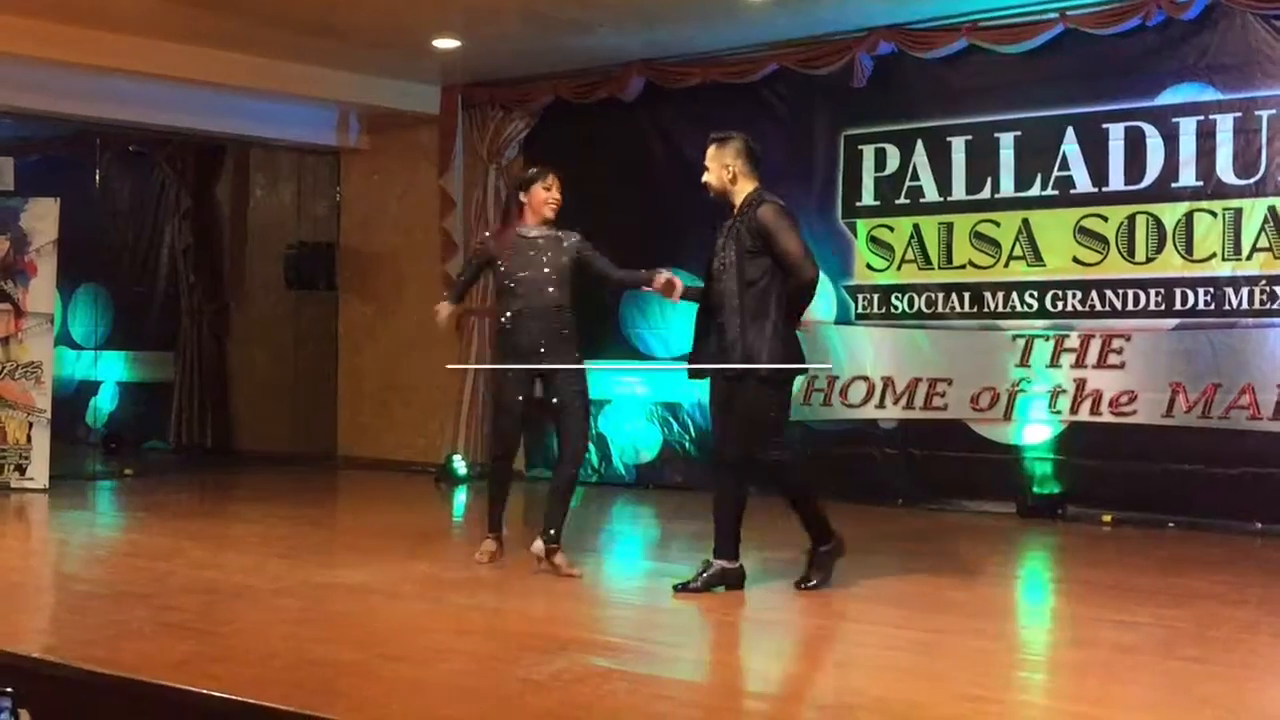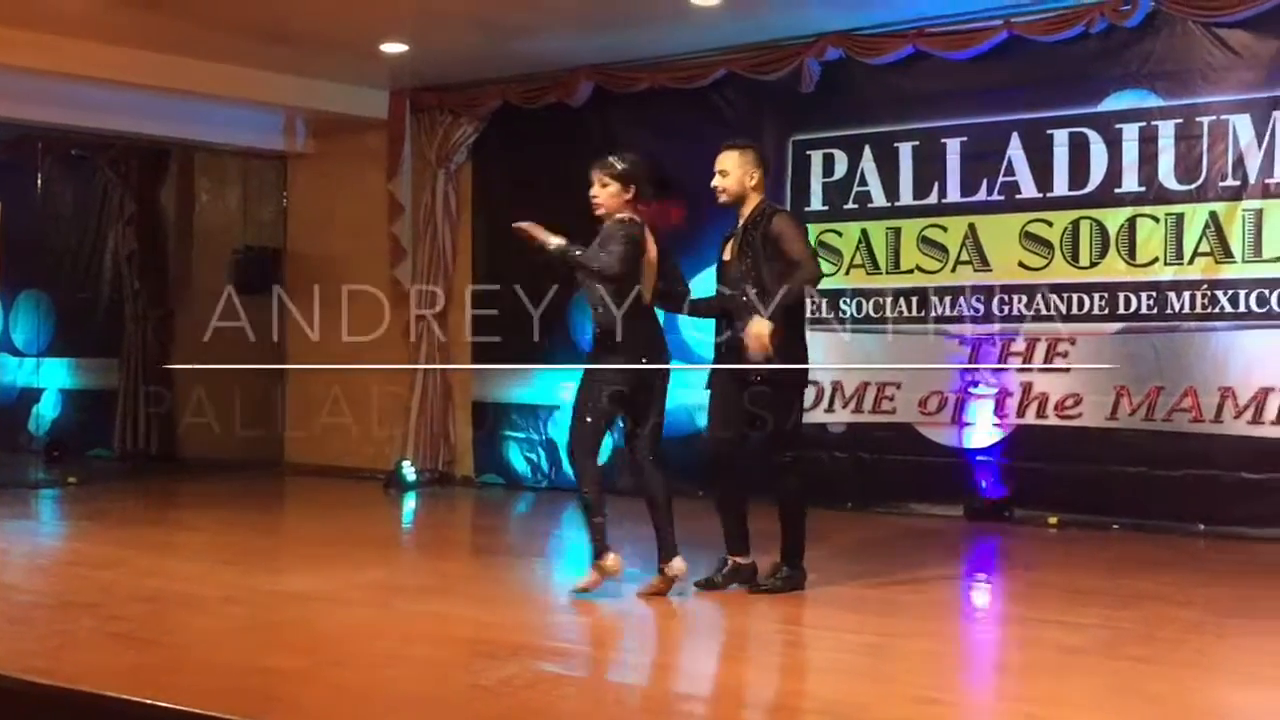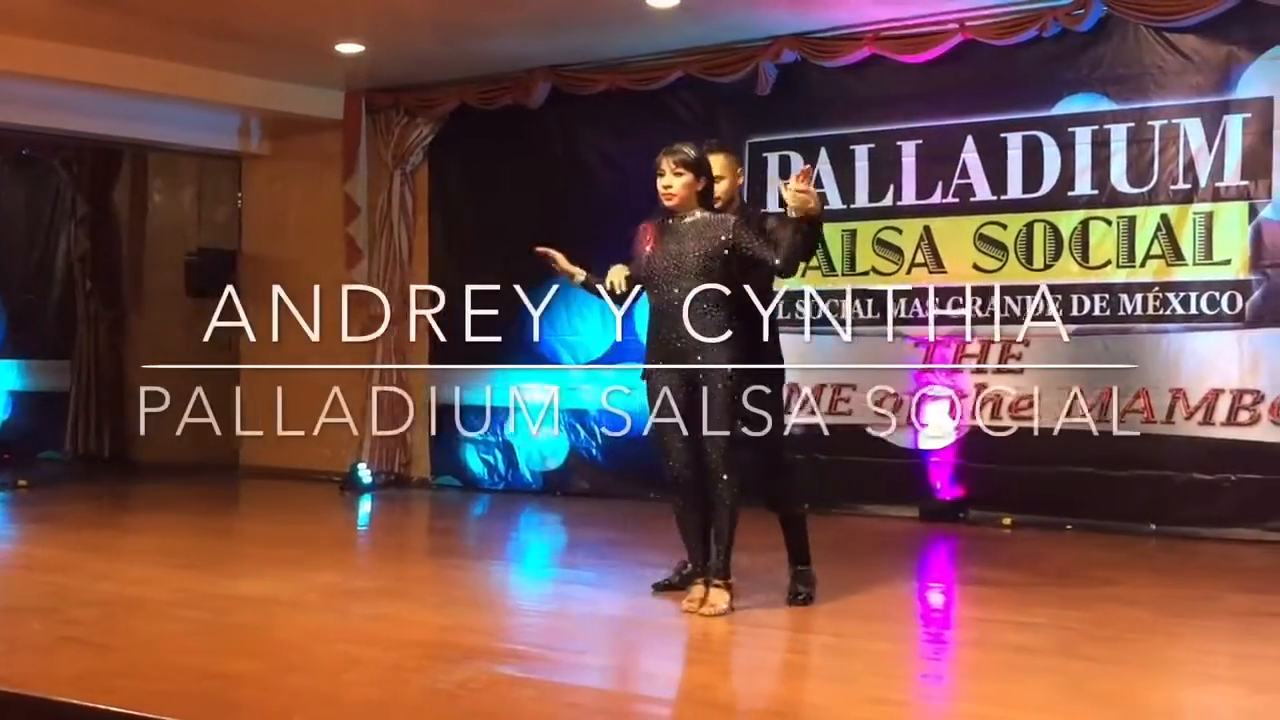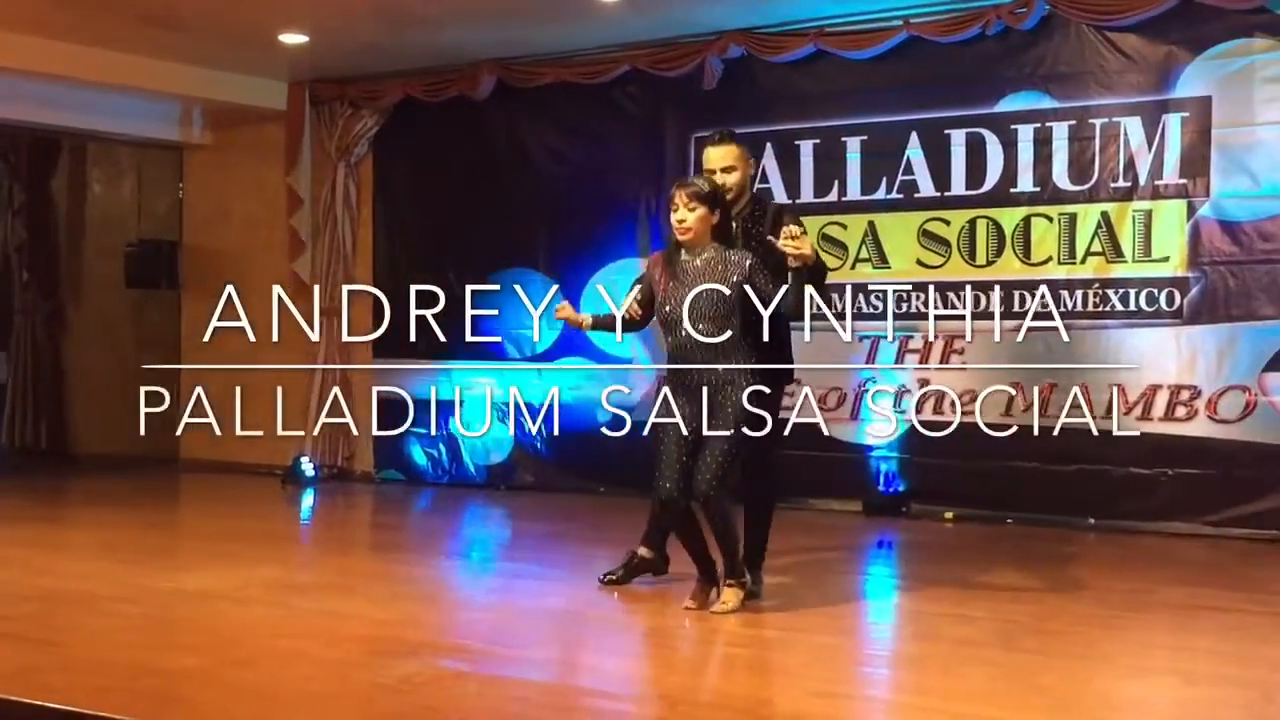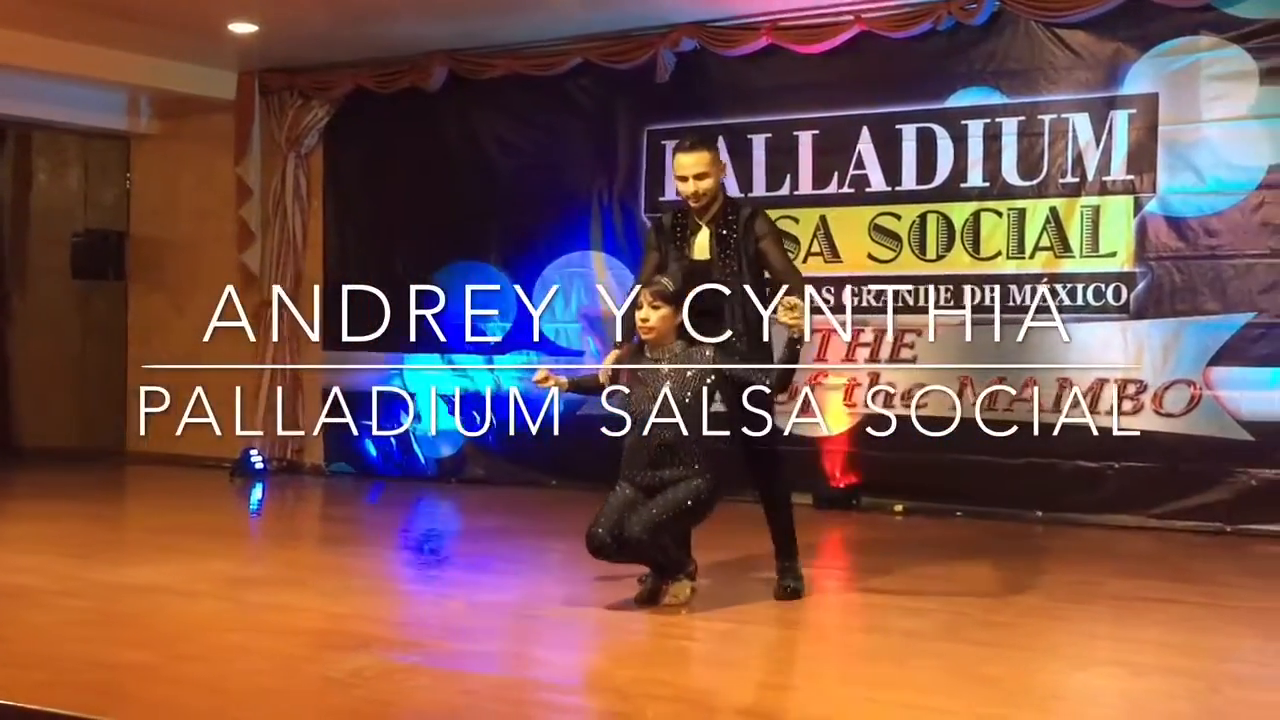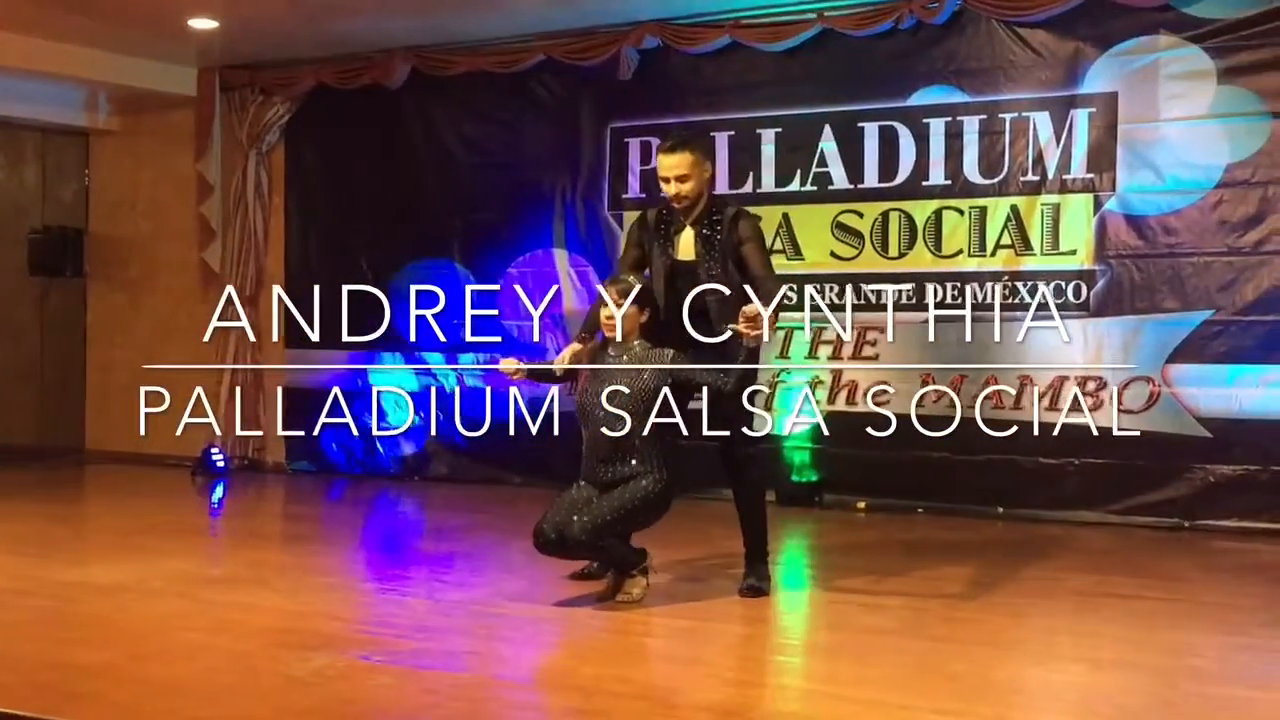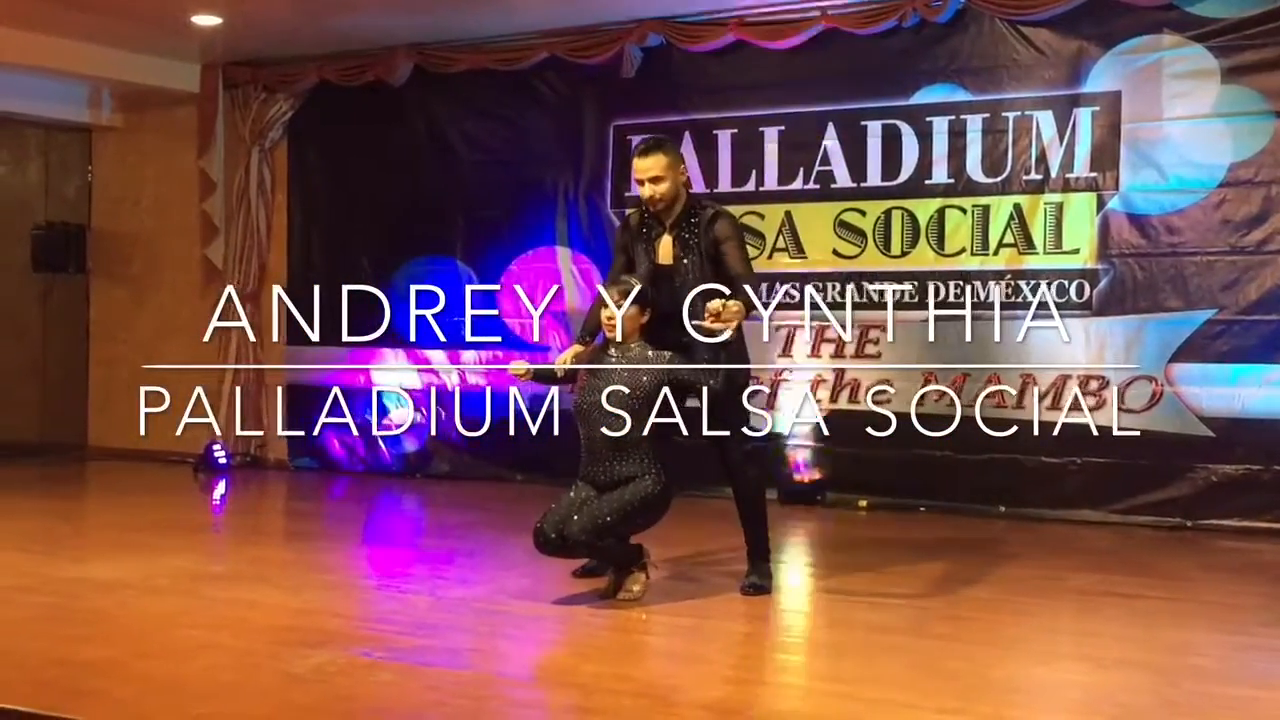
dt=0.7s
person 1, frame 1
left shoulder: (766, 213)
right shoulder: (735, 222)
left elbow: (805, 273)
left wrist: (783, 321)
right wrist: (685, 292)
left hip: (763, 358)
right hip: (729, 357)
left knee: (767, 457)
right knee: (728, 459)
left ankle: (824, 542)
right ankle: (725, 562)
person 1, frame 2
left shoulder: (776, 223)
right shoulder: (734, 235)
left elbow: (807, 271)
left wrist: (770, 319)
left hip: (774, 364)
right hip: (733, 363)
left knee: (776, 461)
right knee: (724, 455)
left ankle: (791, 564)
right ankle: (739, 559)
person 1, frame 3
left shoulder: (762, 227)
left elbow: (798, 253)
left wrist: (809, 215)
left hip: (753, 365)
left knee: (767, 464)
left ankle: (801, 567)
person 1, frame 4
left shoulder: (775, 219)
left elbow: (812, 282)
left wrist: (809, 260)
right wrist: (638, 299)
left hip: (760, 359)
left knee: (756, 459)
left ankle: (751, 567)
right ankle: (650, 550)
person 1, frame 5
left shoulder: (750, 222)
right shoulder: (666, 230)
left elbow: (786, 275)
right elbow: (645, 292)
left wrist: (794, 302)
right wrist: (622, 345)
left hip: (743, 354)
left knee: (760, 455)
left ankle: (788, 561)
person 1, frame 6
left shoulder: (735, 224)
right shoulder: (650, 226)
left elbow: (766, 286)
left wrist: (762, 314)
right wrist: (582, 340)
left hip: (725, 354)
right hip: (669, 352)
left knee: (735, 454)
left ankle: (757, 563)
person 1, frame 7
left shoulder: (715, 223)
right shoulder: (634, 228)
left elbow: (744, 283)
right elbow: (612, 291)
left wrist: (736, 309)
right wrist: (582, 342)
left hip: (715, 356)
right hip: (659, 354)
left knee: (734, 454)
left ankle: (759, 561)
person 2, frame 1
left shoulder: (570, 243)
right shoulder: (495, 243)
left elbow: (614, 275)
right elbow: (462, 285)
left wrist: (656, 278)
right wrist: (447, 304)
left hip: (563, 355)
right hip: (514, 354)
left knee: (574, 448)
right knee: (504, 447)
left ankle: (550, 543)
right ankle: (494, 533)
person 2, frame 2
left shoulder: (621, 229)
right shoulder: (640, 230)
left elbow: (612, 269)
right elbow: (673, 289)
left wrist: (557, 245)
left hip: (616, 352)
right hip: (650, 354)
left knee: (582, 450)
right knee: (643, 457)
left ankle: (603, 554)
right ankle: (669, 560)
person 2, frame 3
left shoulder: (726, 227)
right shoulder: (649, 234)
left elbow: (779, 265)
right elbow: (625, 291)
right wrist: (575, 274)
left hip: (715, 355)
right hip: (665, 359)
left knee: (718, 464)
right knee: (679, 467)
left ankle: (721, 579)
right ankle: (698, 574)
person 2, frame 4
left shoulder: (740, 264)
right shoulder: (660, 267)
left elbow: (784, 312)
right elbow: (636, 319)
right wrist: (585, 320)
left hip: (730, 386)
right hip: (682, 388)
left knee: (708, 485)
right knee: (669, 491)
left ankle: (734, 577)
right ankle: (706, 574)
person 2, frame 5
left shoulder: (704, 359)
left elbow: (771, 384)
right elbow: (604, 384)
left wrist: (794, 337)
right wrist: (561, 384)
left hip: (691, 479)
right hip: (636, 478)
left knee: (639, 530)
right knee: (600, 539)
left ankle: (681, 571)
right ankle: (661, 568)
person 2, frame 6
left shoulder: (663, 361)
right shoulder: (591, 357)
left elbow: (728, 385)
right elbow: (557, 373)
left wrist: (748, 343)
right wrist: (523, 371)
left hip: (645, 480)
right hip: (594, 479)
left knee: (581, 531)
right knee: (547, 537)
left ankle: (634, 565)
right ankle: (619, 564)
person 2, frame 7
left shoulder: (660, 363)
right shoulder: (591, 359)
left elbow: (719, 385)
right elbow: (559, 374)
right wrist: (531, 372)
left hip: (642, 481)
right hip: (592, 480)
left knee: (581, 531)
right knee: (547, 537)
left ankle: (634, 562)
right ankle: (619, 558)
